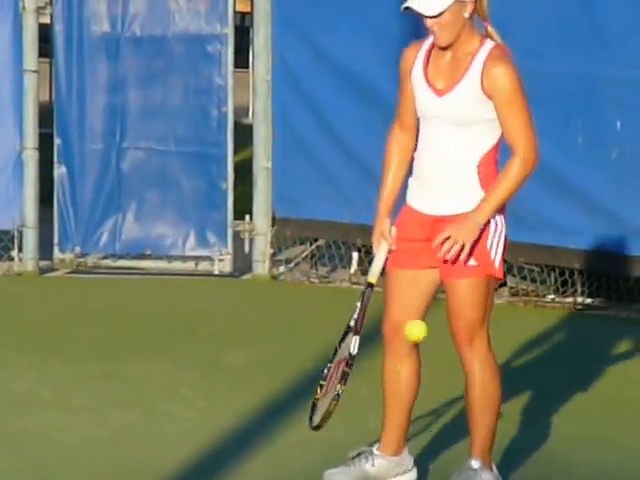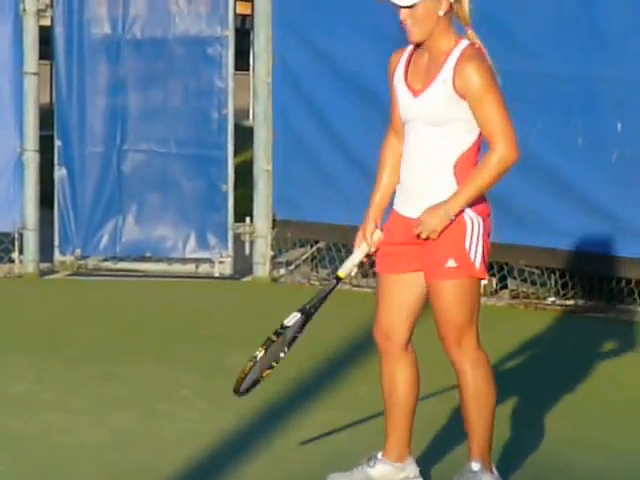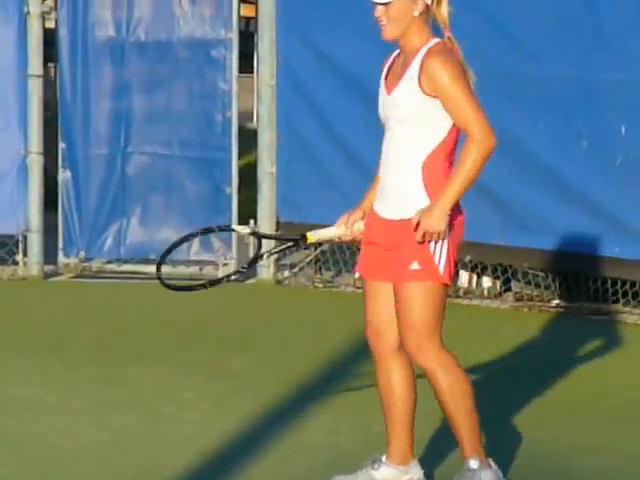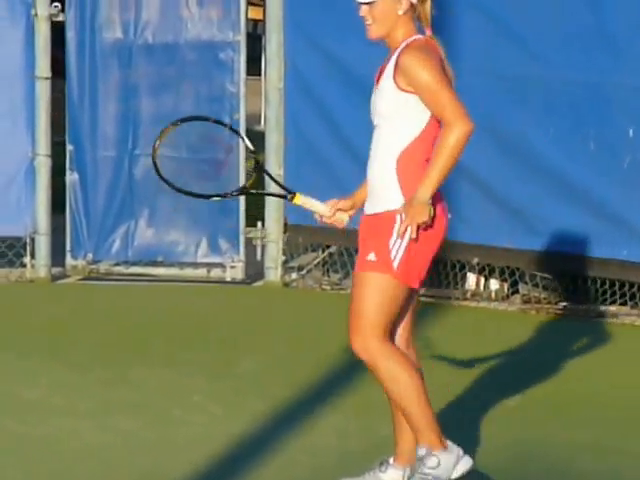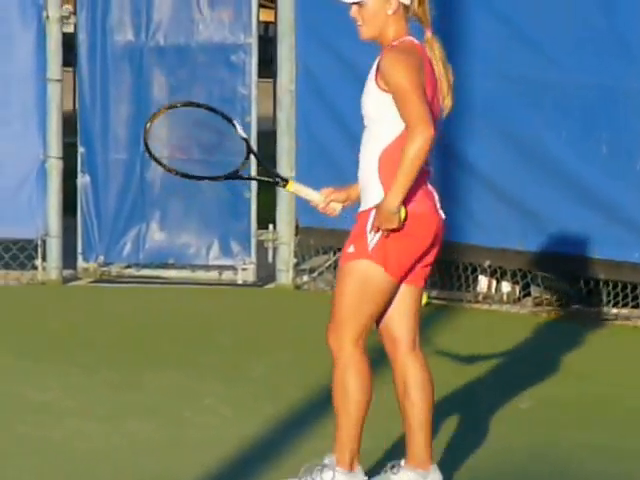
dt=0.2s
person 1, frame 1
left shoulder: (496, 67)
right shoulder: (415, 57)
left elbow: (525, 153)
left wrist: (476, 219)
right wrist: (384, 210)
left hip: (470, 220)
right hip: (419, 215)
left knee: (470, 343)
right knee: (395, 331)
person 1, frame 2
left shoulder: (469, 65)
right shoulder: (402, 61)
left elbow: (506, 149)
left wrist: (450, 206)
right wrist: (374, 212)
left hip: (455, 221)
right hip: (405, 220)
left knee: (460, 345)
right knee: (389, 336)
person 1, frame 3
left shoulder: (436, 61)
right shoulder: (394, 64)
left elbow: (482, 137)
left wrist: (442, 204)
right wrist: (365, 208)
left hip: (425, 225)
right hip: (389, 222)
left knee: (422, 347)
right knee: (381, 342)
person 1, frame 4
left shoulder: (414, 55)
right shoulder: (400, 61)
left elbow: (460, 125)
left wrist: (420, 197)
right wrist: (356, 200)
left hip: (407, 221)
right hip: (388, 217)
left knee: (367, 340)
right knee: (392, 343)
person 1, frame 5
left shoulder: (398, 57)
right shoulder: (420, 58)
left elbow: (422, 133)
left wrist: (387, 202)
right wrist: (355, 191)
left hip: (392, 223)
right hip: (416, 215)
left knee: (343, 340)
right knee: (400, 345)
